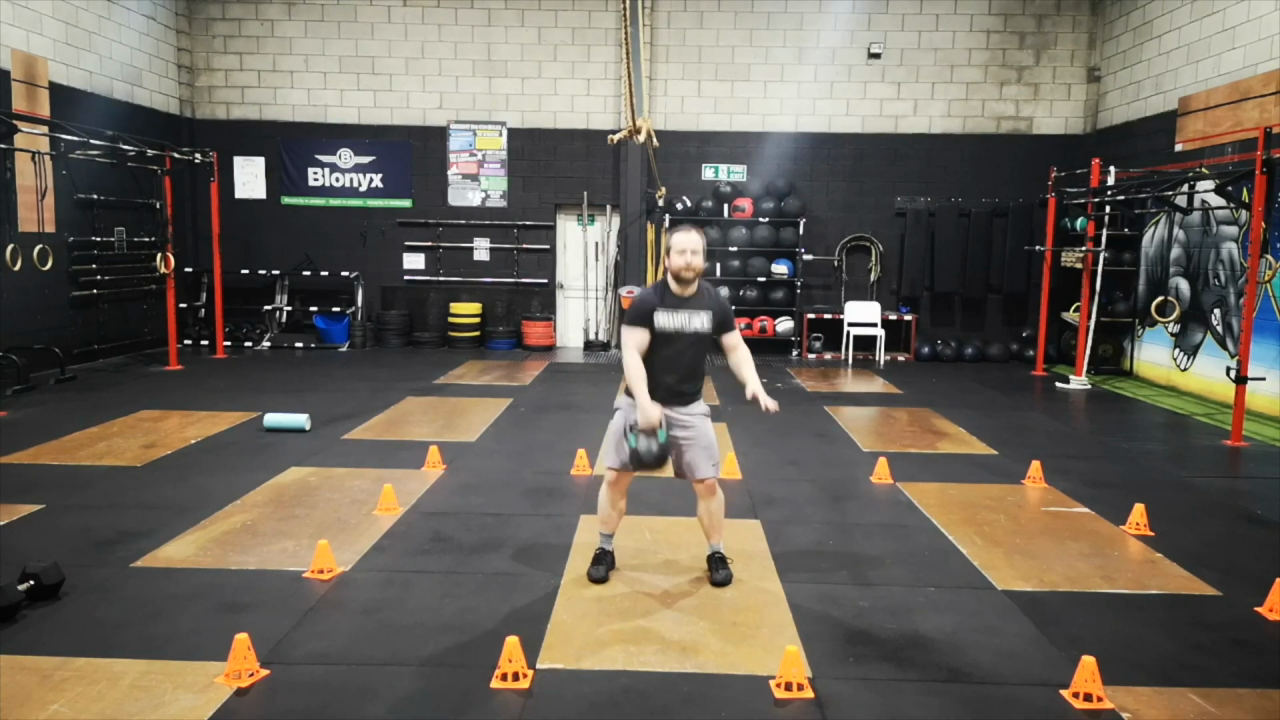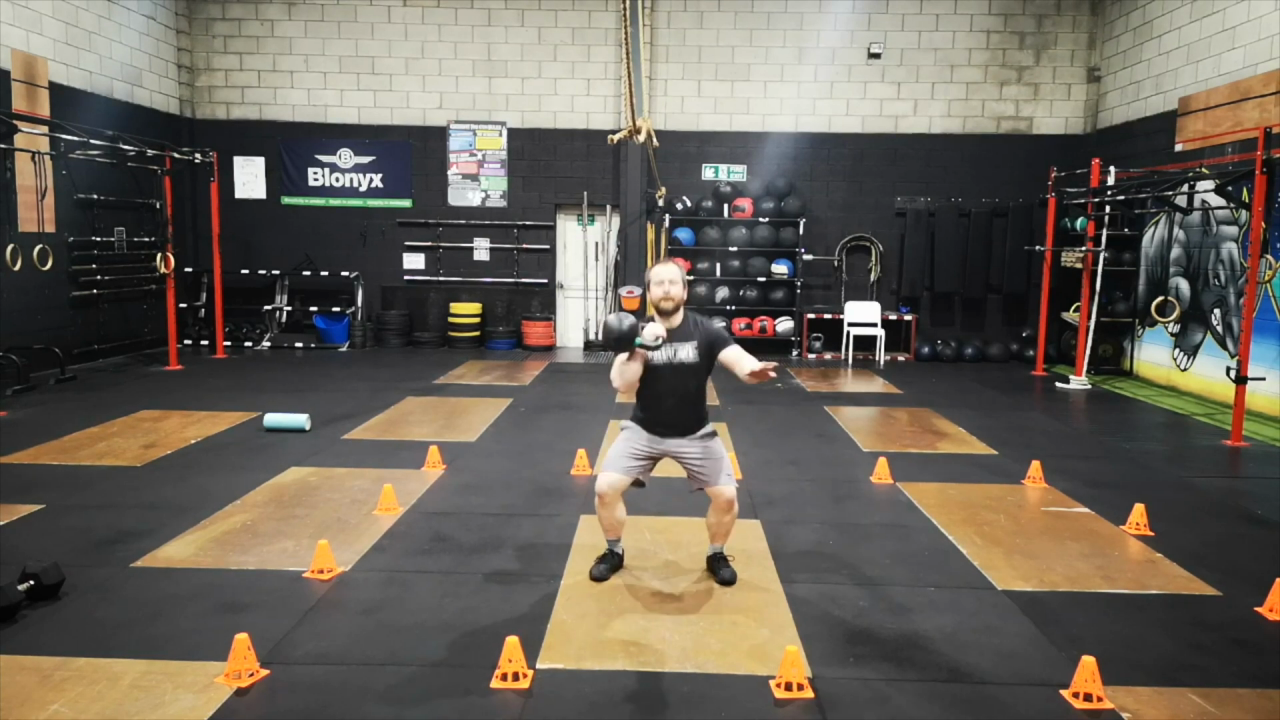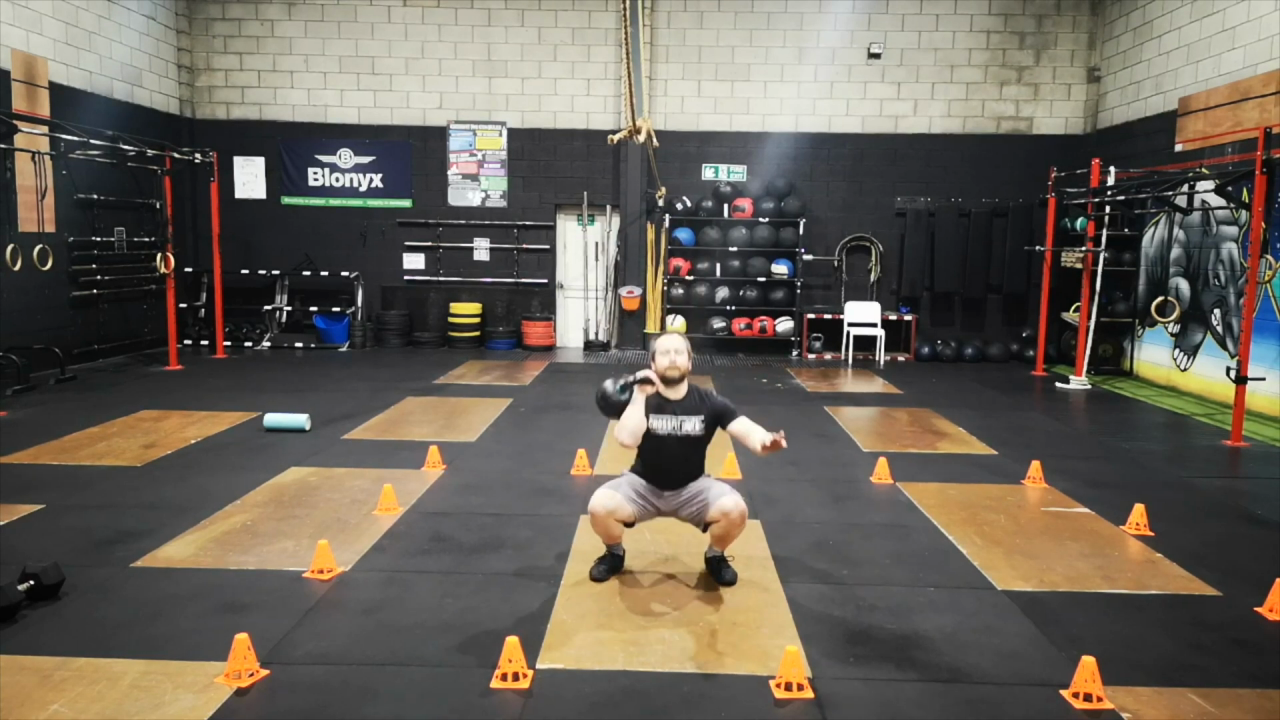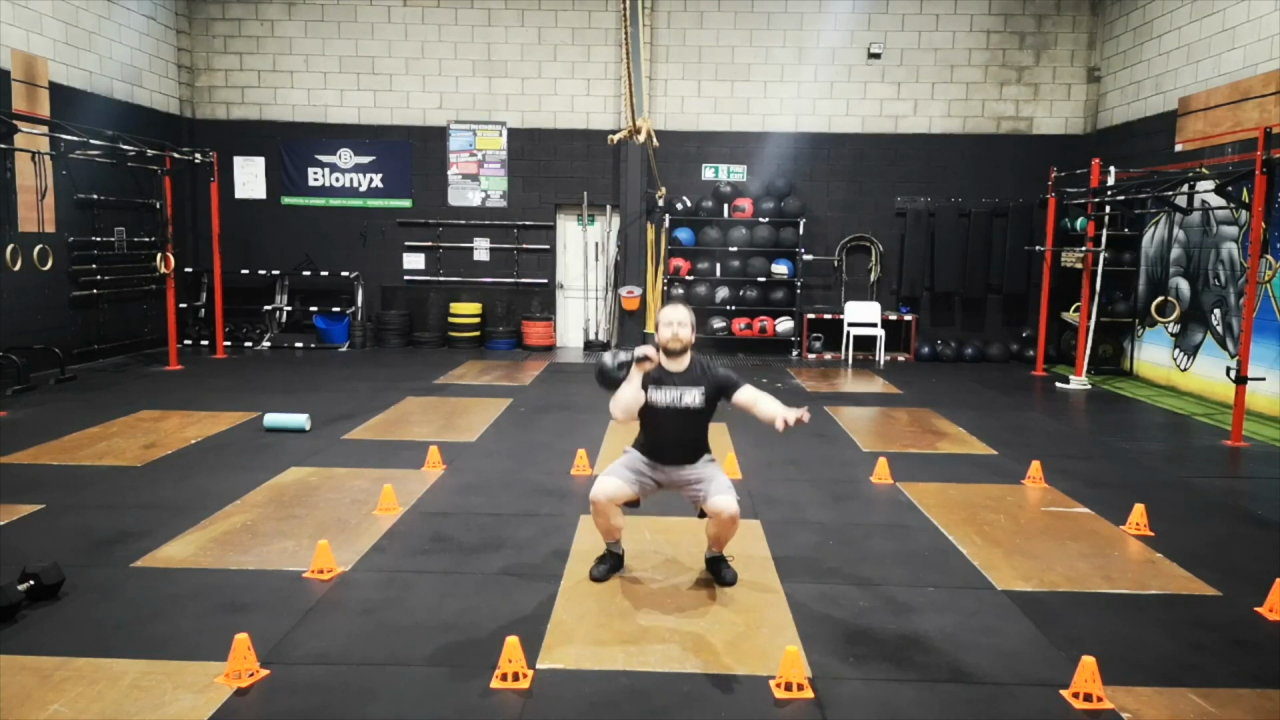
dt=0.4s
person 1, frame 1
left shoulder: (714, 303)
right shoulder: (646, 301)
left elbow: (735, 347)
right elbow: (631, 357)
left wrist: (753, 384)
right wrist: (645, 404)
left hip: (688, 409)
right hip: (640, 403)
left knee: (707, 483)
right knee: (616, 478)
left ankle: (716, 555)
right ankle: (605, 551)
person 1, frame 2
left shoulder: (707, 332)
right shoulder: (637, 333)
left elbow: (740, 361)
right elbow: (621, 383)
left wrist: (756, 370)
right wrist: (639, 347)
left hip: (695, 435)
right hip: (643, 430)
left knee: (726, 496)
right knee: (605, 488)
left ankle: (716, 556)
right ankle: (614, 552)
person 1, frame 3
left shoulder: (709, 403)
right shoulder: (642, 399)
left elbow: (746, 429)
right elbow: (627, 439)
left wrist: (764, 441)
right wrist: (640, 395)
left hip: (692, 487)
right hip: (643, 485)
left knee: (735, 511)
right knee: (599, 508)
left ankle: (715, 556)
right ankle: (614, 554)
person 1, frame 4
left shoulder: (711, 375)
right shoulder: (643, 371)
left elbow: (753, 398)
right elbow: (621, 414)
left wrist: (782, 414)
right wrist: (637, 373)
left hip: (695, 463)
right hip: (646, 459)
left knee: (727, 512)
right knee: (602, 496)
left ankle: (715, 557)
right ankle: (614, 553)
